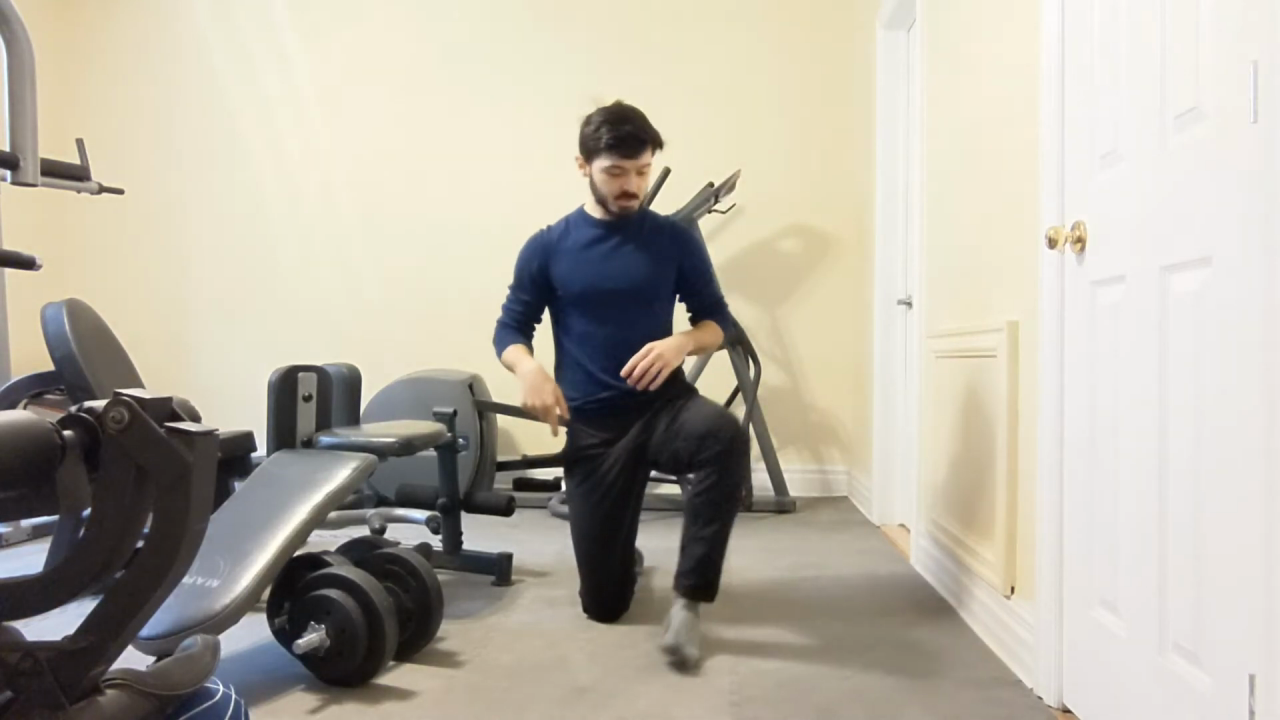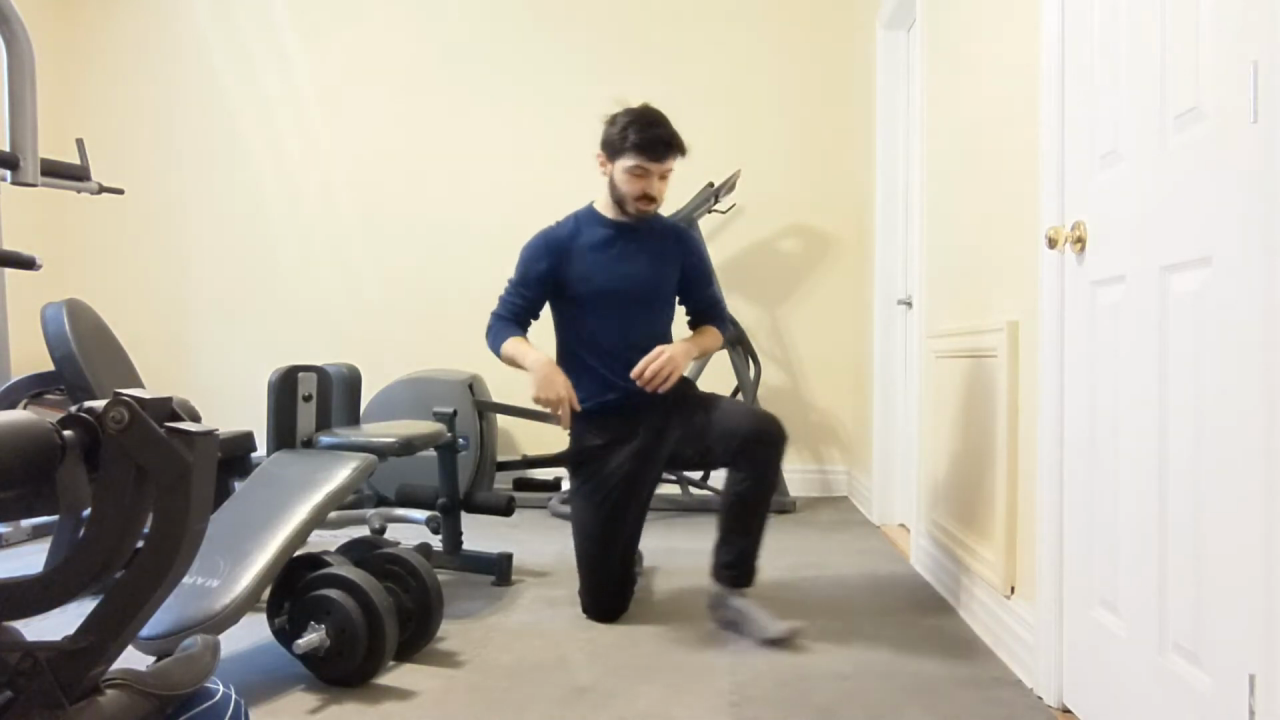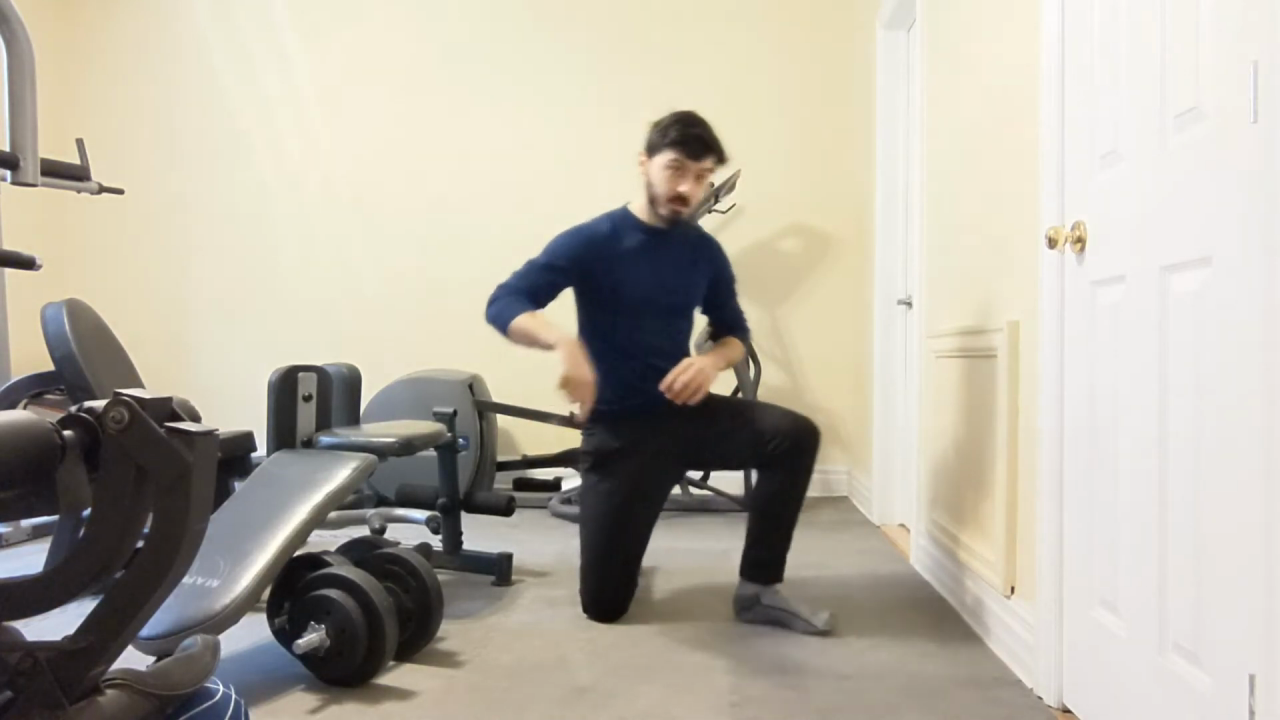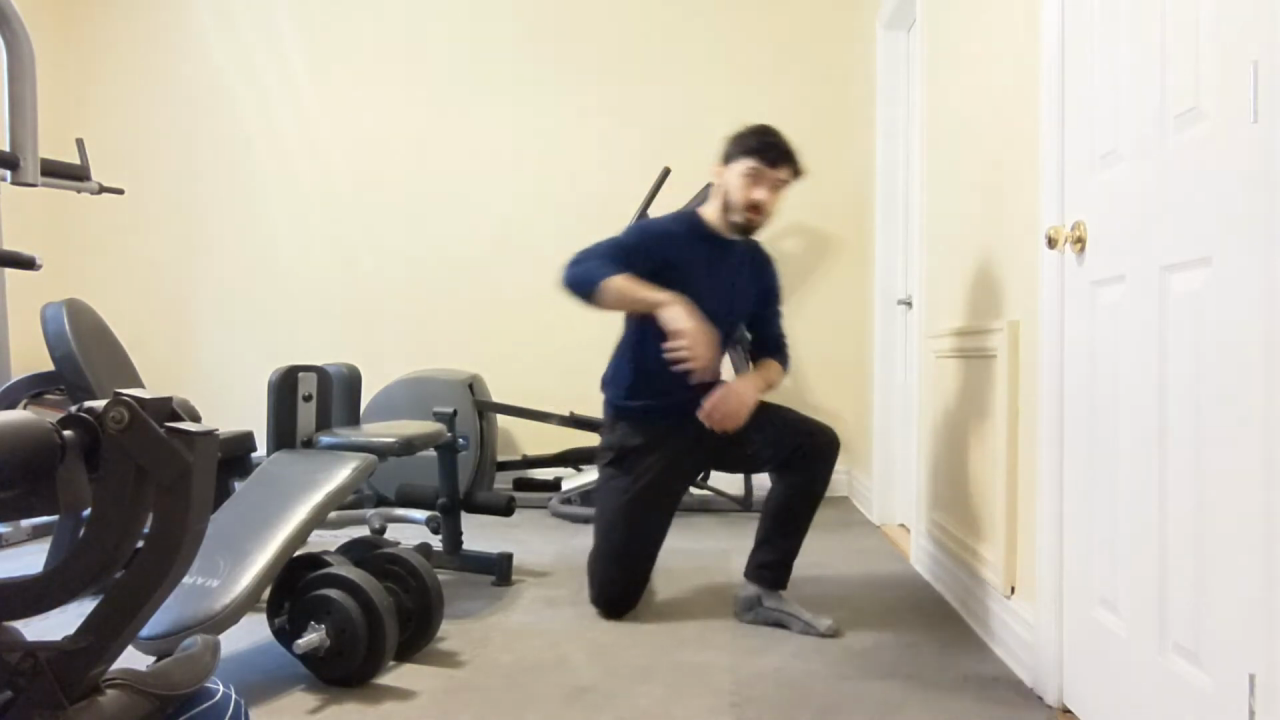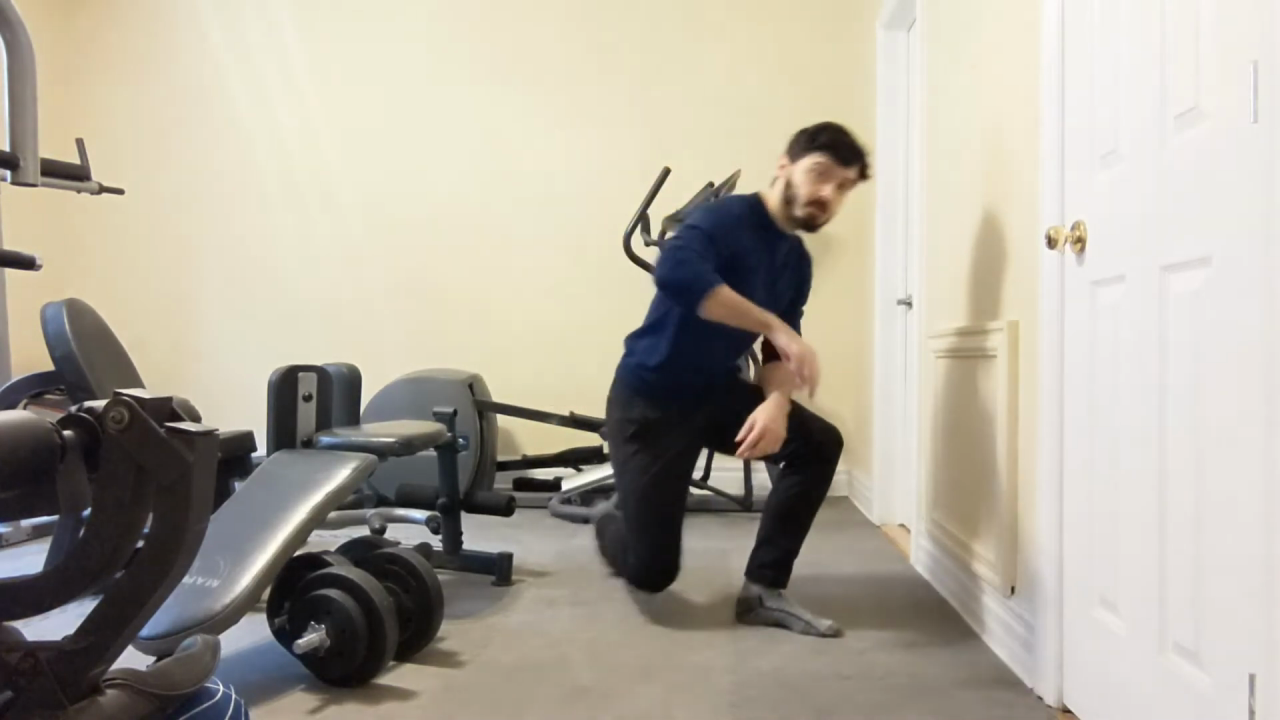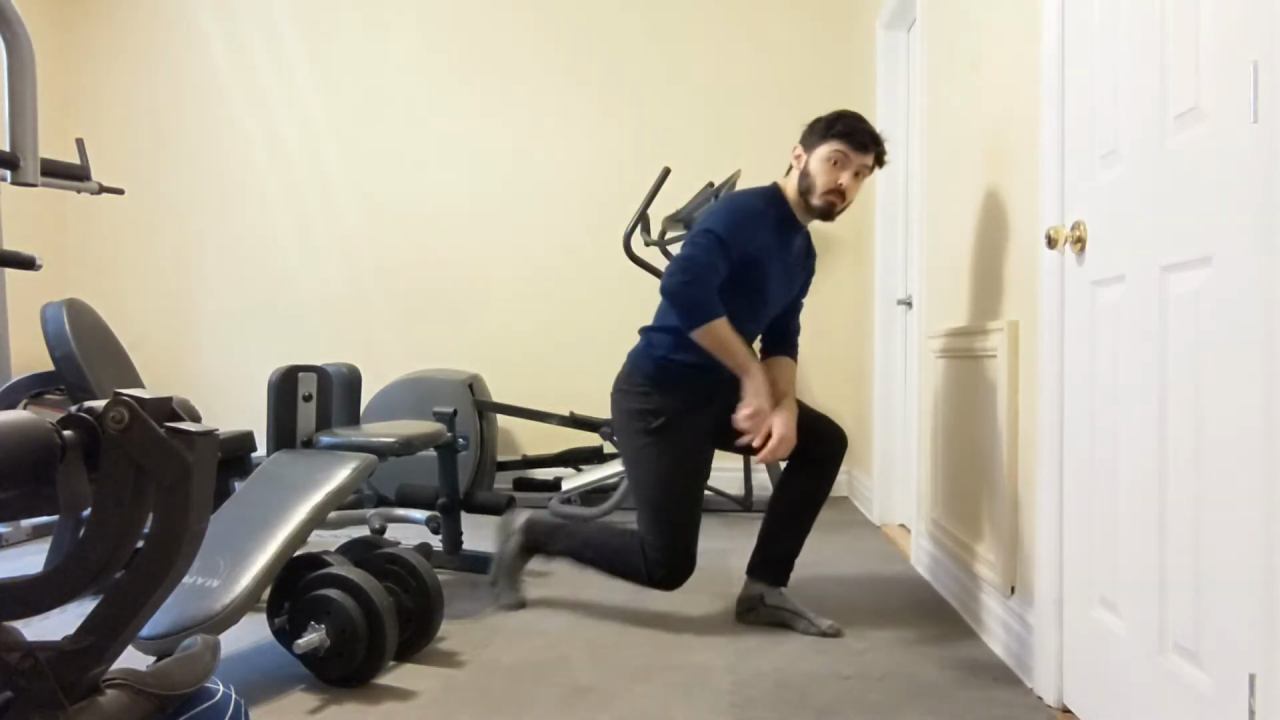
dt=0.2s
person 1, frame 1
left shoulder: (674, 240)
right shoulder: (547, 249)
left elbow: (717, 320)
right elbow: (510, 329)
left wrist: (680, 343)
right wrist: (528, 368)
left hip: (664, 403)
right hip: (592, 426)
left knee: (724, 434)
right knee: (603, 604)
left ankle: (686, 601)
right ankle: (625, 556)
person 1, frame 2
left shoulder: (678, 242)
right shoulder: (555, 246)
left elbow: (715, 322)
right elbow: (502, 327)
left wrist: (686, 349)
right wrist: (539, 362)
left hip: (670, 407)
right hip: (600, 427)
left knee: (759, 432)
right knee: (603, 604)
left ankle: (730, 591)
right ankle: (621, 553)
person 1, frame 3
left shoulder: (705, 253)
right shoulder: (590, 243)
left elbow: (735, 332)
right elbow: (504, 304)
left wrist: (712, 362)
right wrist: (563, 340)
left hip: (686, 412)
right hip: (617, 430)
left knee: (795, 436)
right knee: (603, 604)
left ankle: (758, 589)
right ankle: (622, 544)
person 1, frame 4
left shoulder: (757, 267)
right shoulder: (664, 236)
left elbow: (773, 352)
right elbow: (582, 273)
left wrist: (752, 385)
right wrist: (668, 304)
left hip: (709, 411)
right hip: (639, 423)
left knee: (815, 444)
right knee: (613, 597)
left ankle: (761, 591)
right ankle: (624, 537)
person 1, frame 5
left shoulder: (797, 261)
right shoulder: (725, 219)
left elbow: (780, 356)
right elbow: (675, 271)
left wrist: (778, 402)
right wrist: (775, 329)
left hip: (716, 392)
right hip: (648, 397)
left knee: (821, 443)
right knee: (651, 571)
left ankle: (762, 591)
right ankle: (614, 521)
person 1, frame 6
left shoulder: (801, 252)
right shoulder: (742, 213)
left elbow: (781, 341)
right elbow: (683, 287)
left wrist: (786, 407)
right wrist: (749, 375)
left hip: (716, 388)
right hip: (657, 392)
left knee: (823, 441)
right knee: (666, 565)
left ankle: (764, 589)
right ankle: (531, 534)
